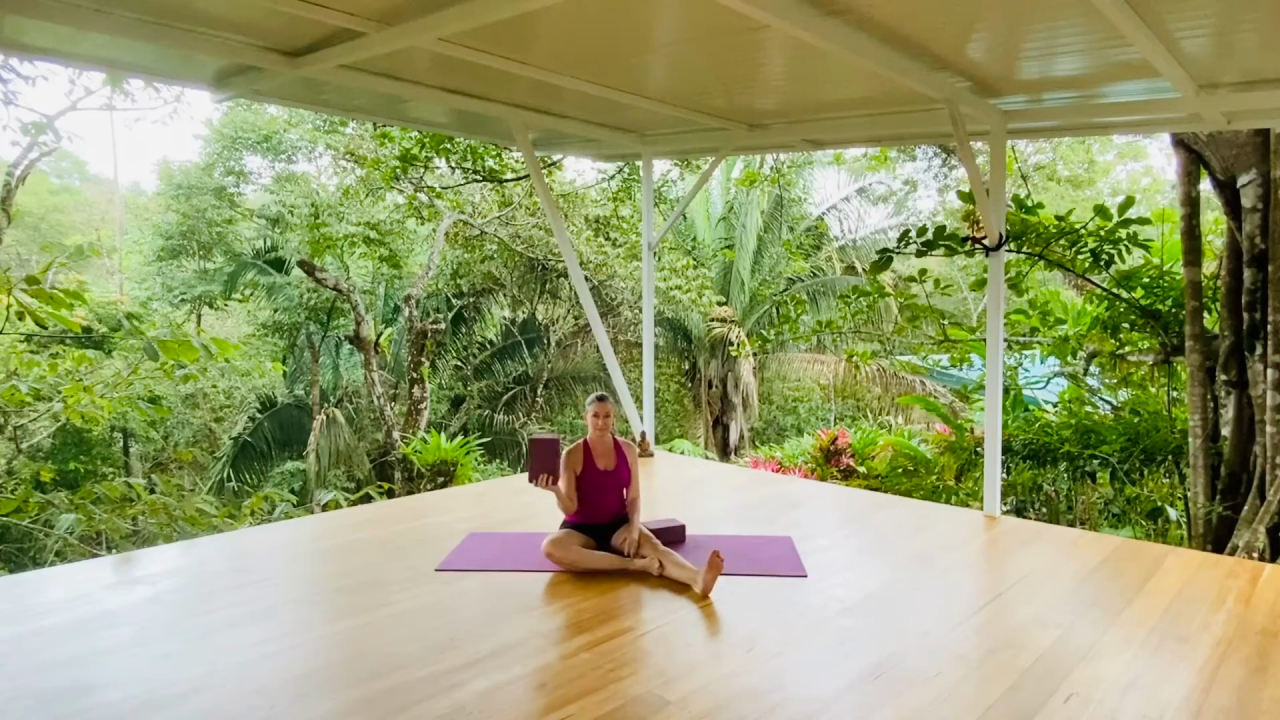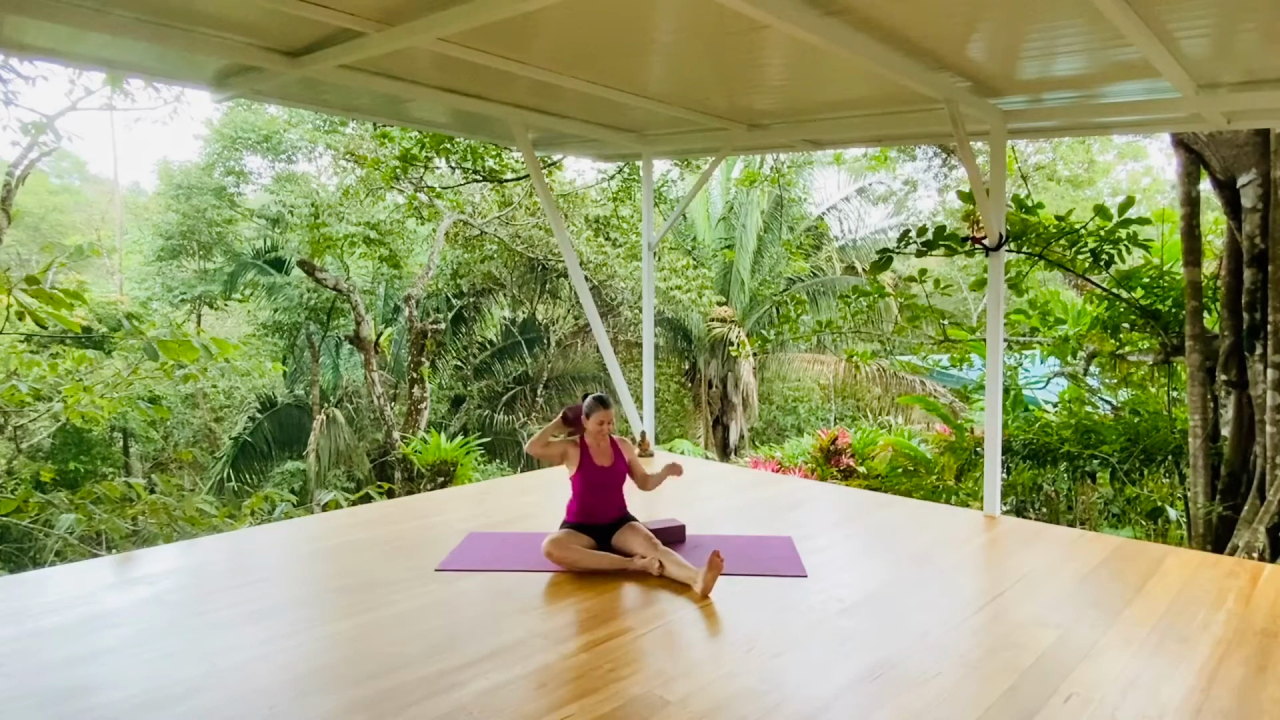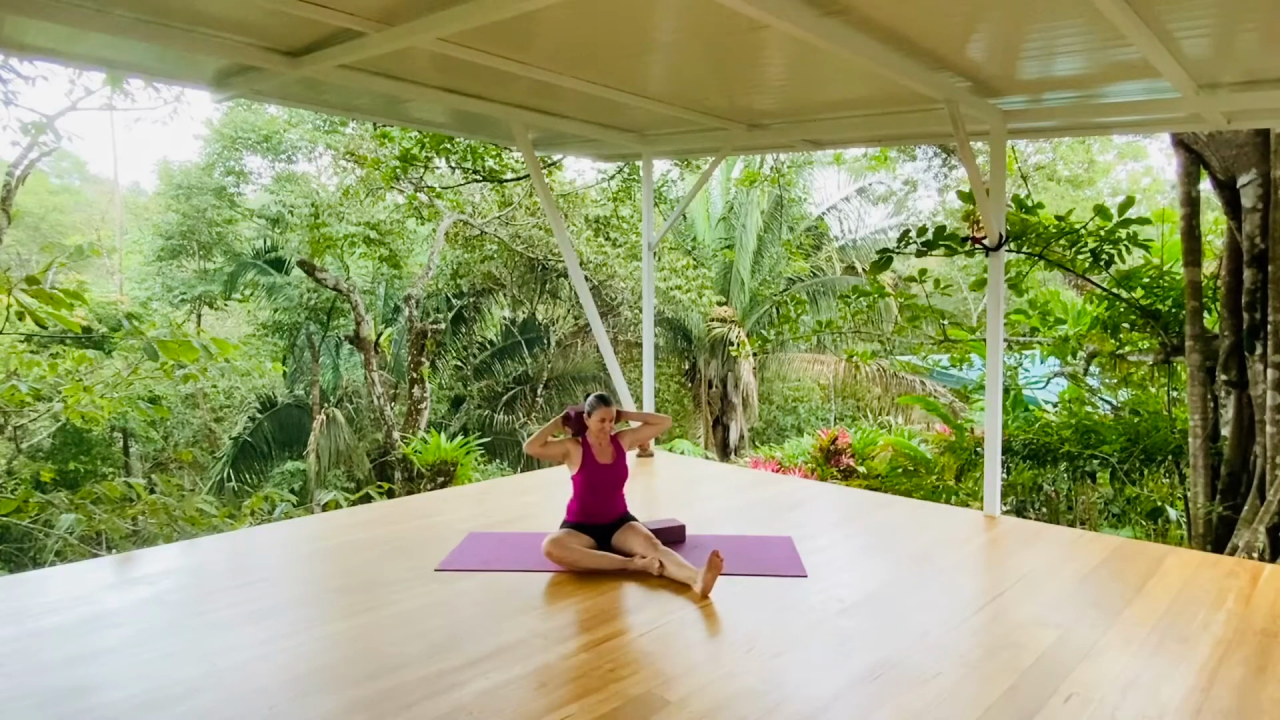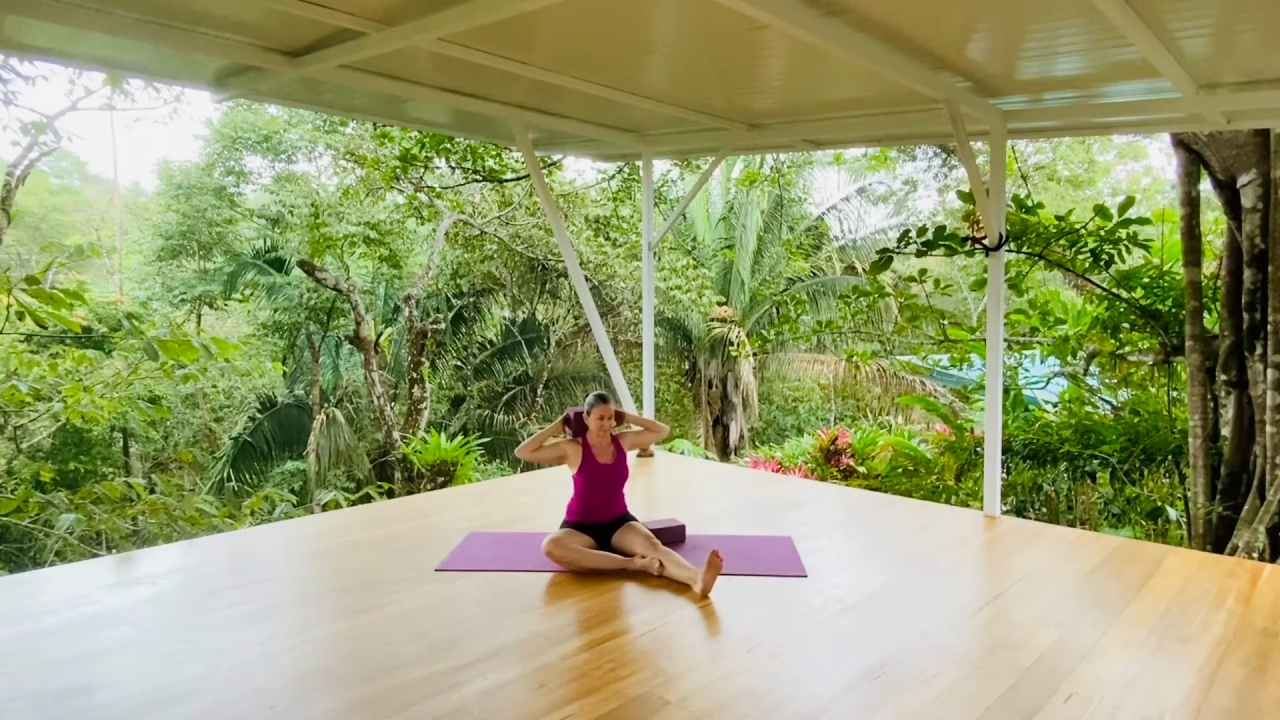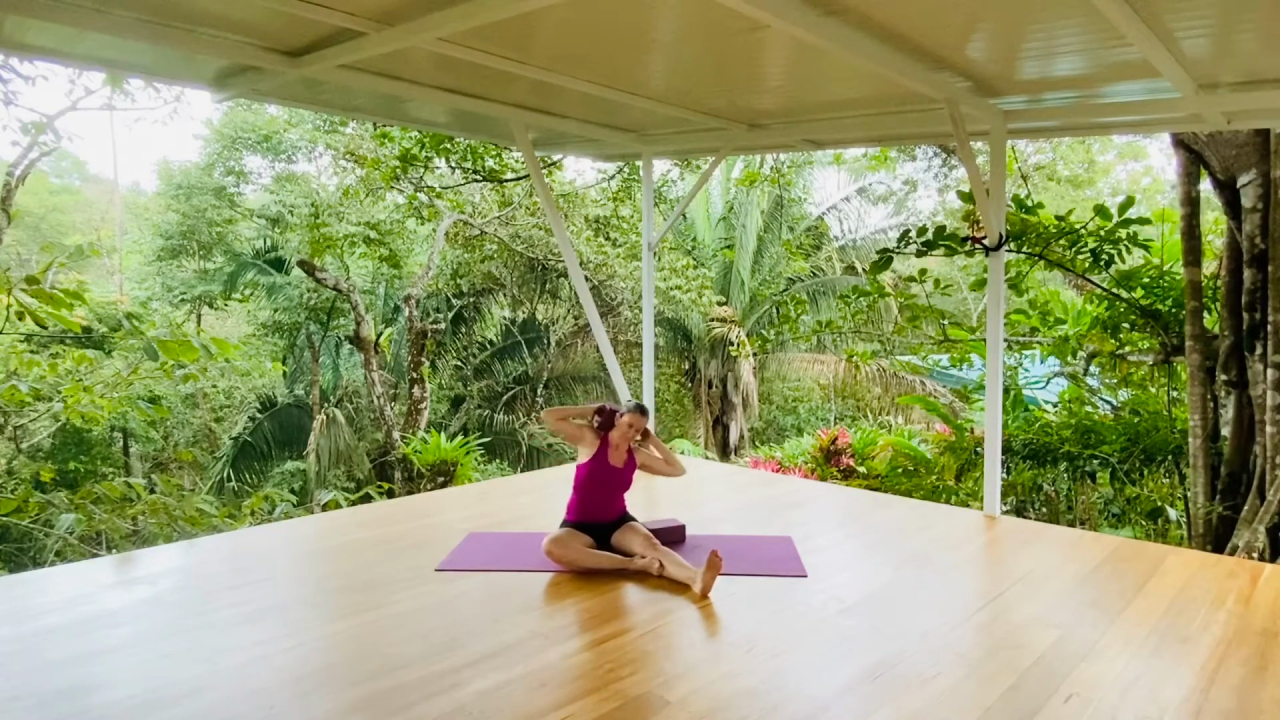
dt=1s
person 1, frame 1
left shoulder: (627, 449)
right shoulder: (572, 455)
left elbow: (634, 497)
right elbow: (569, 509)
left wrist: (634, 528)
right wrist: (556, 491)
left hip: (618, 523)
right hip: (581, 528)
left knee: (651, 544)
right knee: (551, 547)
left ankle: (697, 579)
right ankle: (633, 564)
person 1, frame 2
left shoulder: (622, 445)
right shoulder: (571, 448)
left elbow: (644, 483)
right elbow: (532, 448)
left wrist: (664, 473)
right wrist: (558, 424)
left hip: (618, 523)
right hip: (581, 527)
left knee: (652, 545)
right knee: (551, 548)
left ankle: (696, 578)
right ankle: (632, 563)
person 1, frame 3
left shoulder: (623, 440)
right shoulder: (573, 448)
left elbow: (665, 422)
right elbow: (531, 447)
left wrist: (625, 415)
right wrist: (558, 422)
left hip: (619, 522)
right hip: (581, 527)
left knee: (652, 544)
right knee: (551, 547)
left ankle: (697, 578)
right ankle: (631, 563)
person 1, frame 4
left shoulder: (623, 441)
right shoulder: (572, 448)
left elbow: (663, 431)
right elbow: (522, 453)
left wrist: (627, 418)
right wrist: (557, 426)
left hip: (618, 522)
right hip: (581, 527)
left knee: (651, 544)
right knee: (551, 546)
left ankle: (696, 578)
right ankle: (631, 563)
person 1, frame 5
left shoulder: (637, 455)
right shoulder: (590, 439)
left elbow: (678, 470)
right elbow: (548, 416)
left wrist: (653, 441)
right wrist: (593, 411)
left hip: (617, 523)
right hip: (581, 526)
left knee: (651, 545)
right knee: (552, 546)
left ankle: (696, 578)
right ankle: (632, 563)
